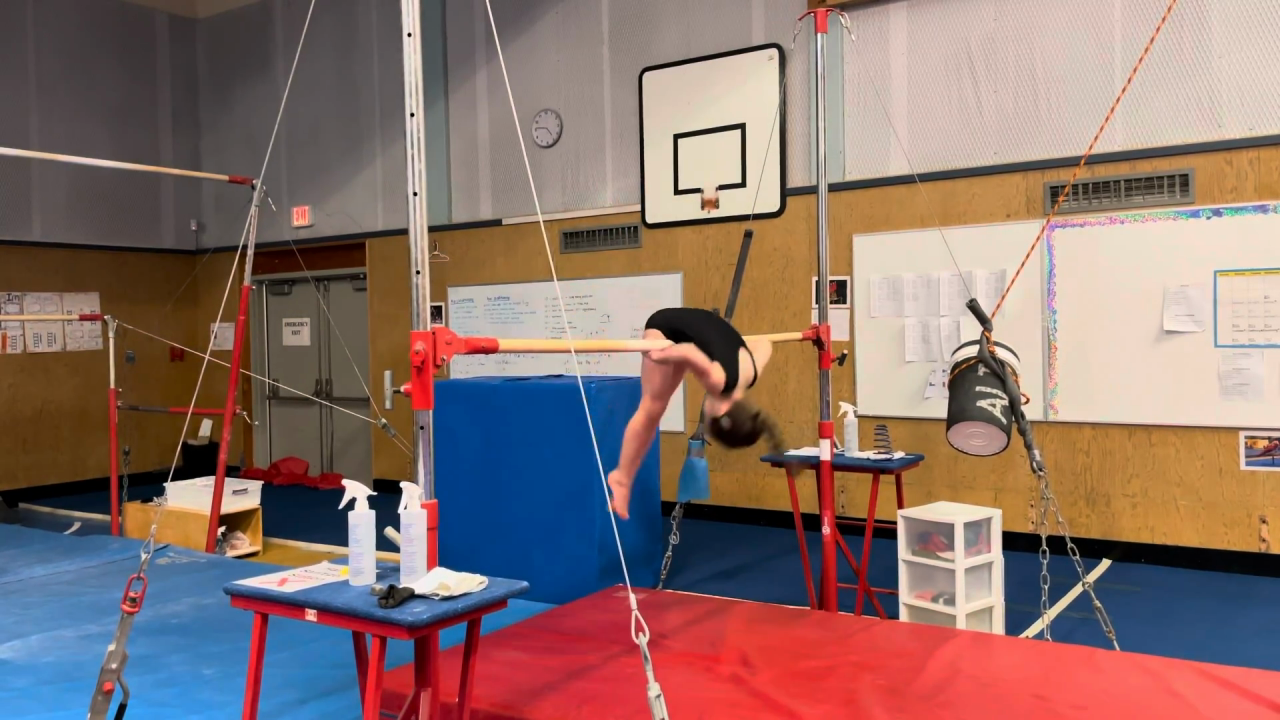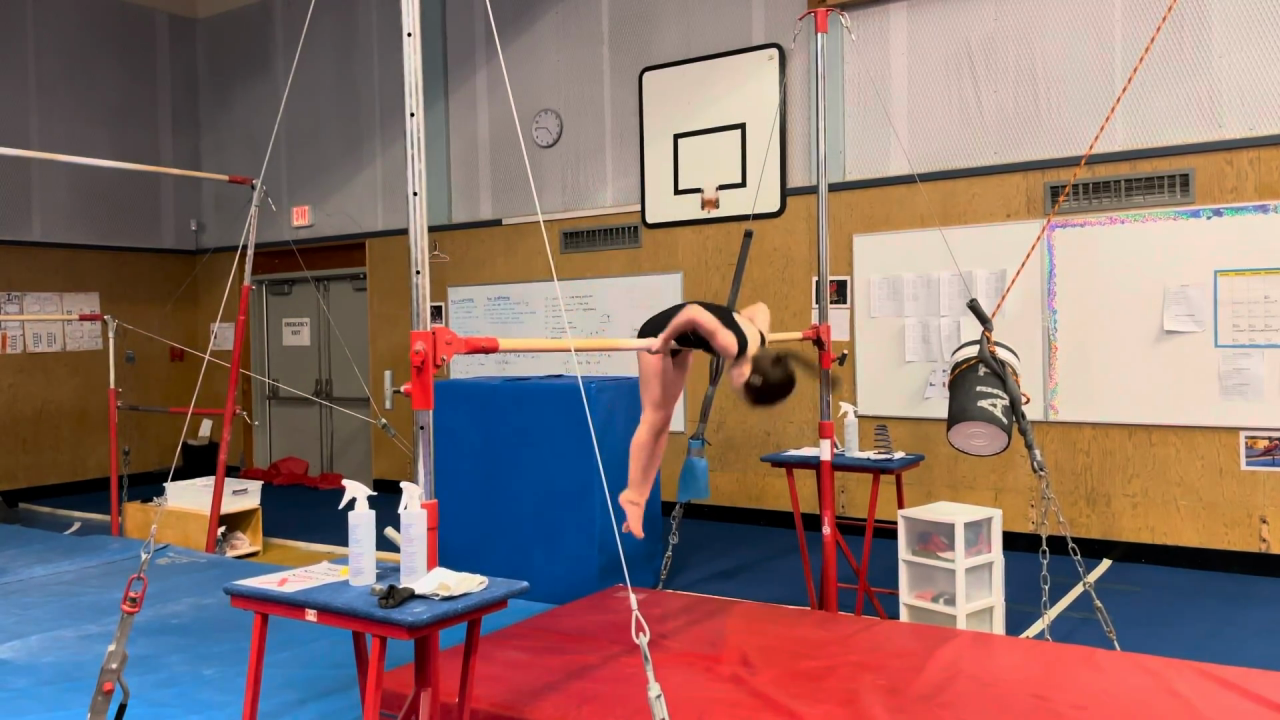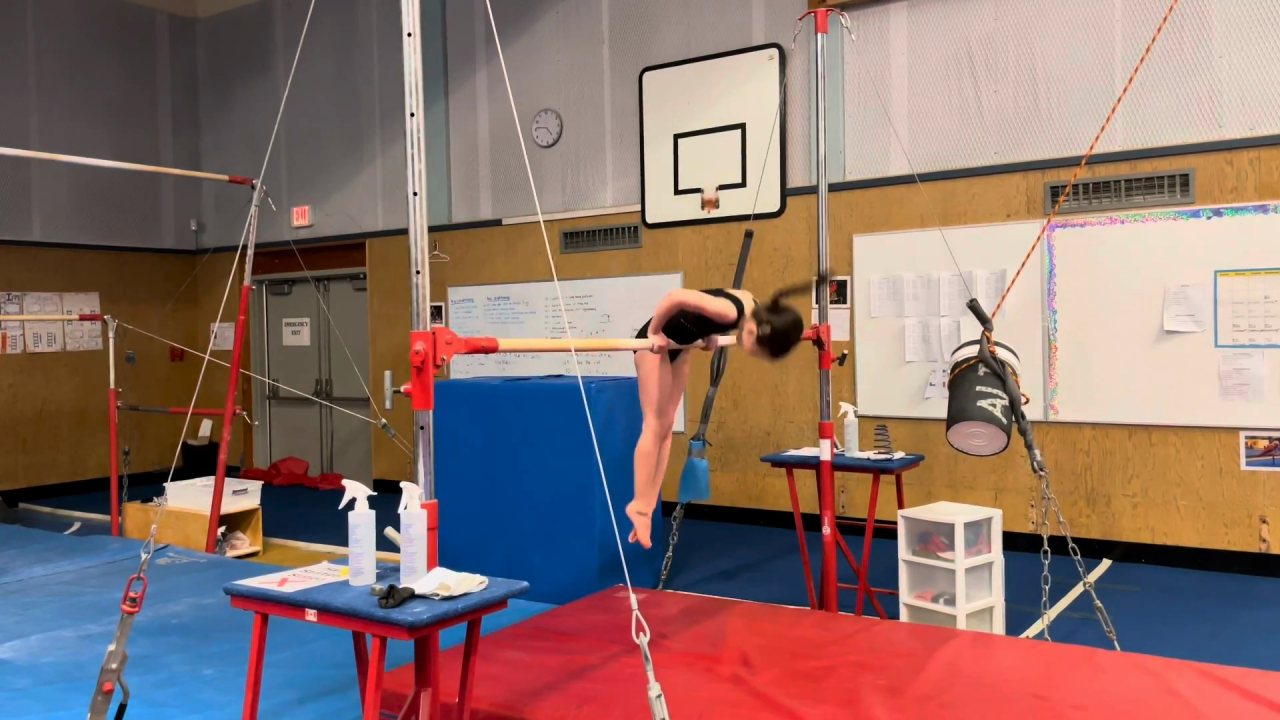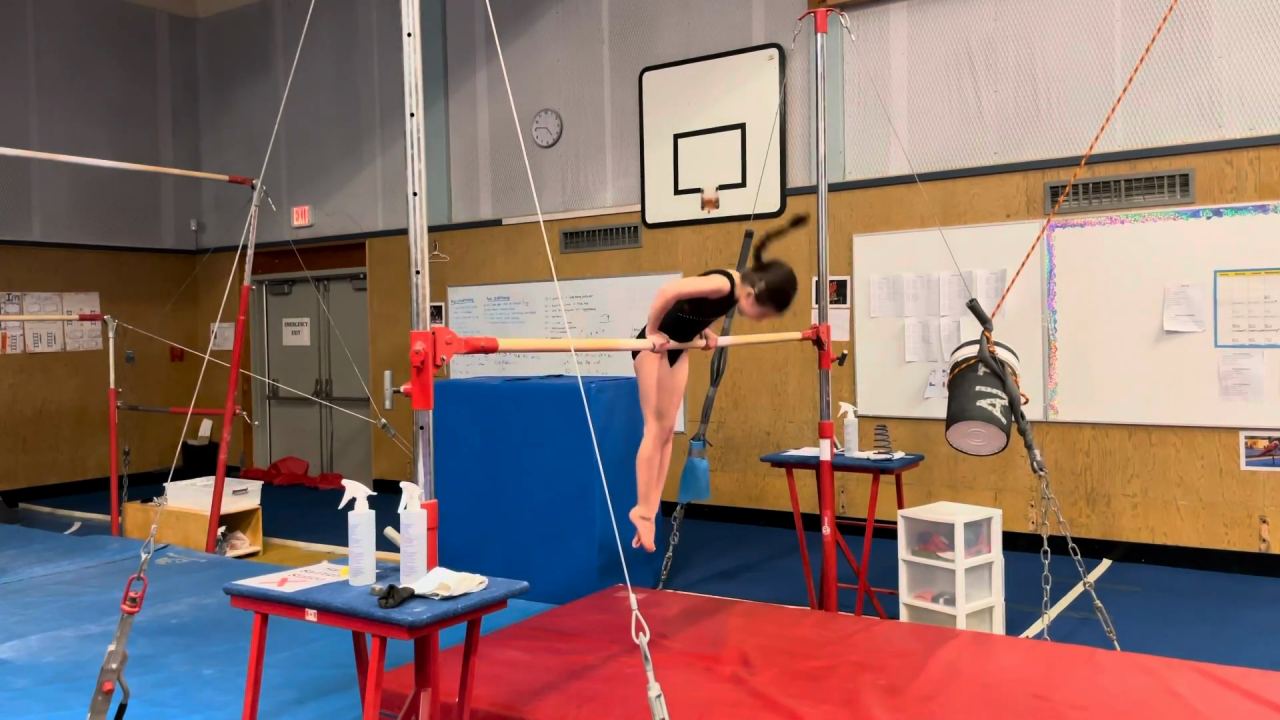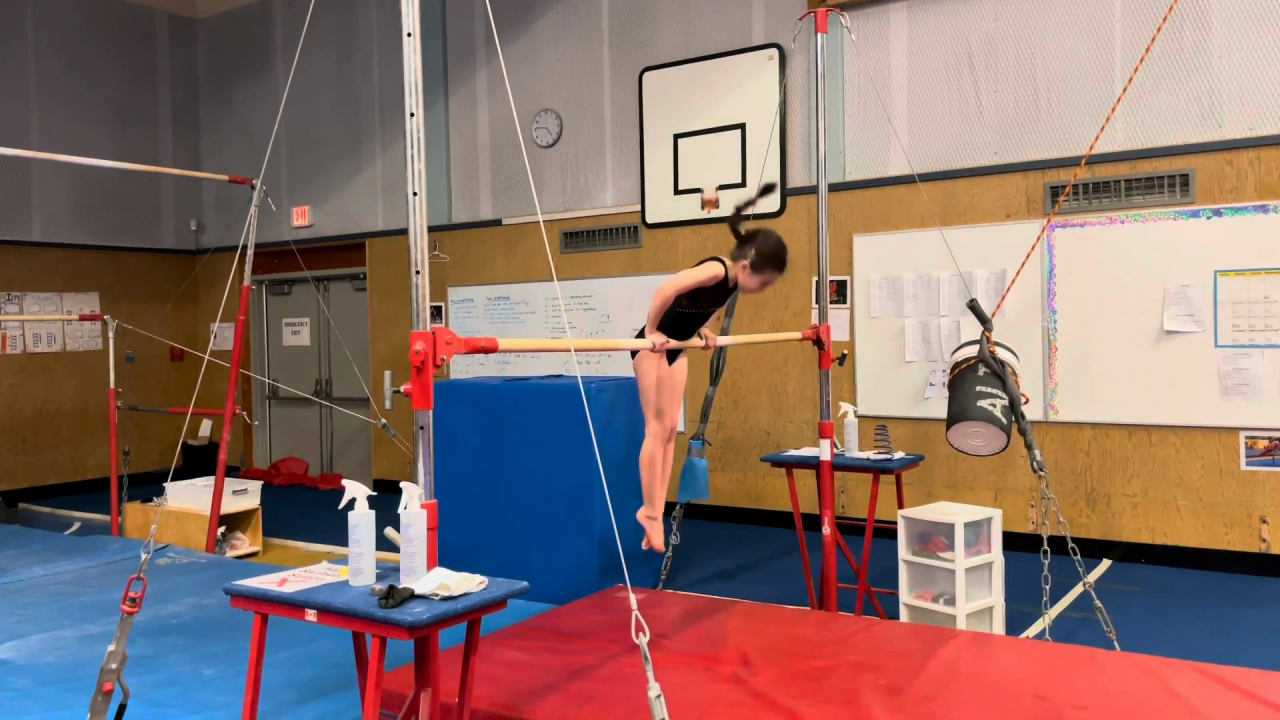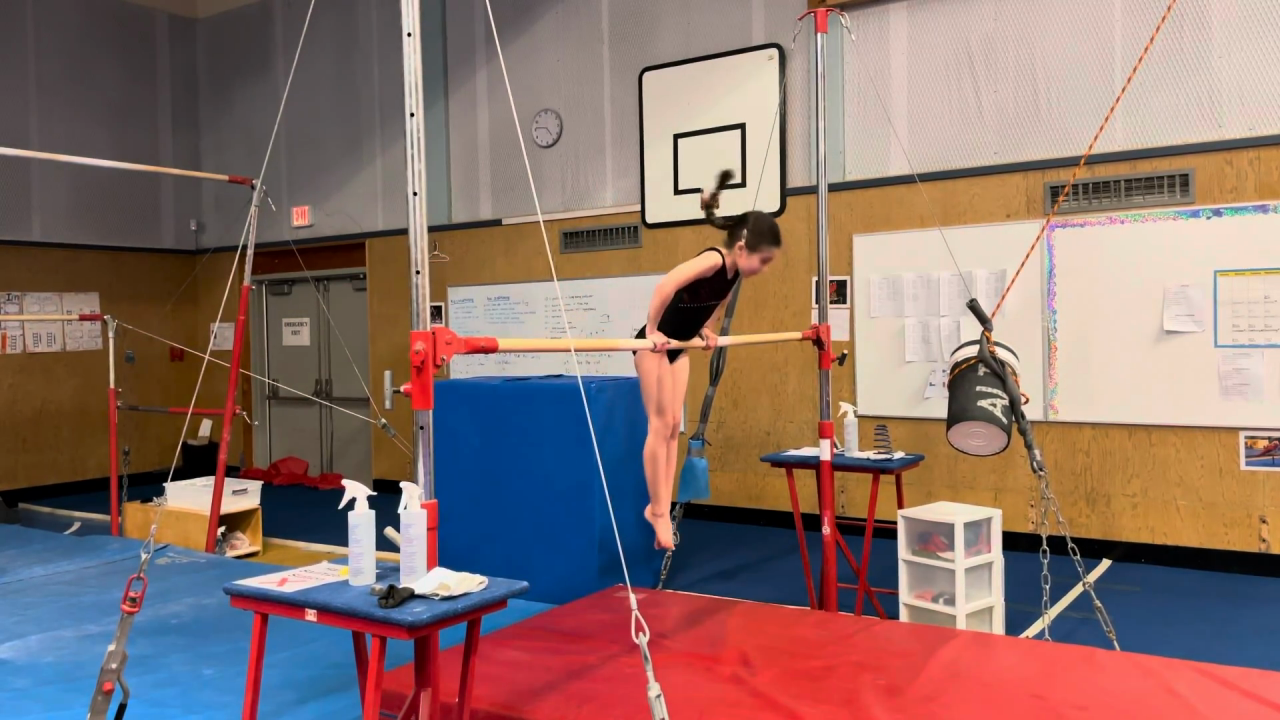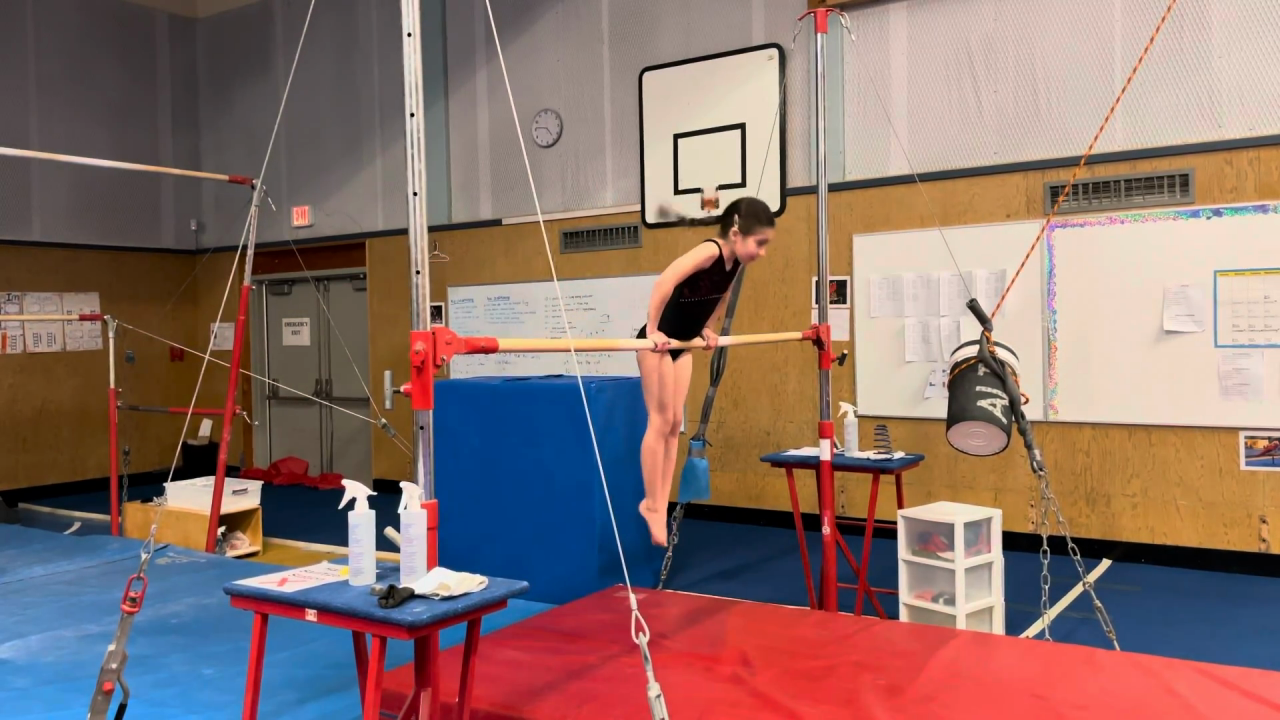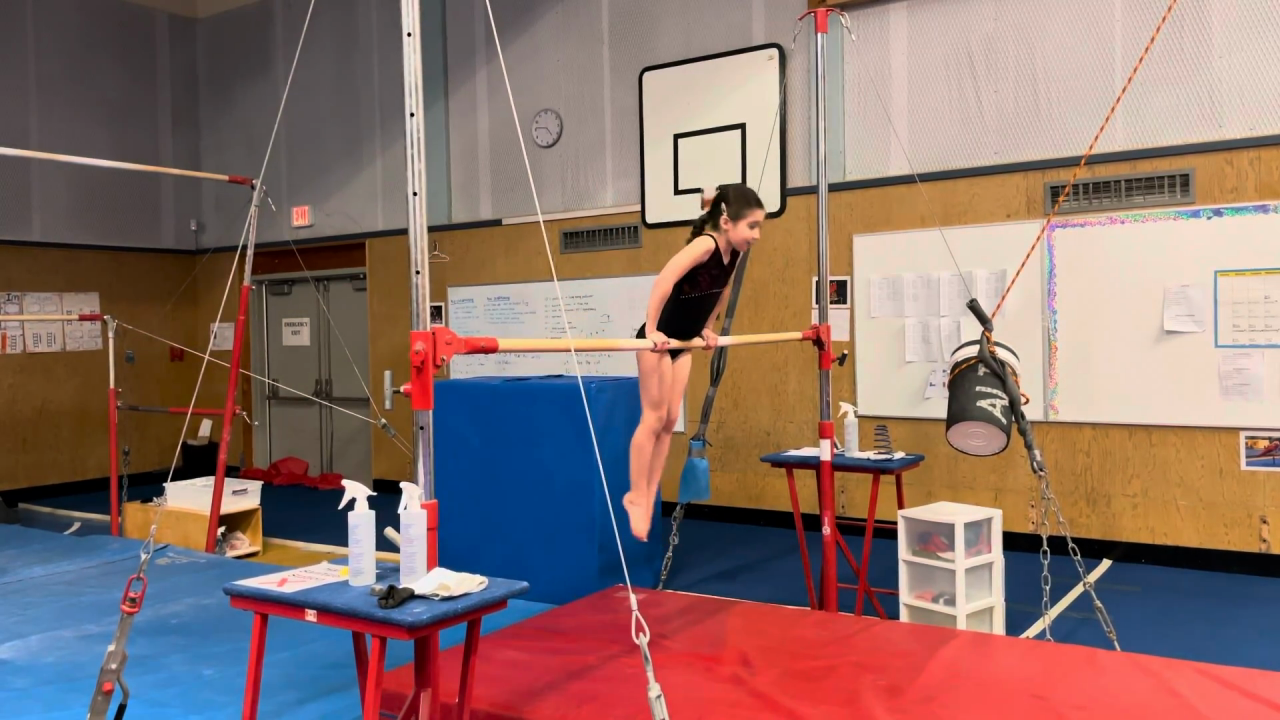
dt=0.1s
person 1, frame 1
right shoulder: (720, 381)
right wrist: (662, 355)
left hip: (693, 328)
right hip: (665, 326)
left knee: (656, 409)
right knee: (652, 407)
right ankle: (622, 479)
person 1, frame 2
left shoulder: (759, 339)
right shoulder: (732, 348)
left elbow: (761, 309)
right elbow: (693, 312)
right wrist: (663, 340)
left hip: (677, 342)
right hip: (659, 331)
left knee: (664, 420)
right knee: (655, 418)
left ankle: (640, 496)
right ankle: (633, 496)
person 1, frame 3
left shoulder: (764, 316)
right shoulder: (730, 312)
right elbow: (676, 296)
right wrist: (654, 334)
left hip: (679, 340)
right hip: (659, 336)
left knee: (665, 427)
right knee: (656, 423)
left ankle: (646, 506)
right ankle: (640, 505)
person 1, frame 4
left shoulder: (742, 286)
right shoulder: (723, 285)
right elbow: (668, 291)
right wrist: (652, 335)
left hip: (677, 348)
right hip: (655, 347)
left knee: (667, 431)
right knee: (657, 430)
left ankle: (651, 509)
right ankle: (643, 511)
person 1, frame 5
left shoulder: (733, 275)
right shoulder: (717, 270)
right elbow: (665, 289)
left wrist: (705, 329)
right wrist: (651, 334)
left hip: (676, 348)
right hip: (653, 345)
left knee: (669, 429)
right knee: (658, 428)
left ankle: (656, 510)
right ankle: (650, 511)
person 1, frame 6
left shoulder: (733, 266)
right shoulder: (713, 260)
right elbow: (666, 286)
left wrist: (705, 330)
right wrist: (651, 334)
left hip: (679, 344)
right hip: (656, 345)
left knee: (673, 428)
right knee: (661, 426)
left ankle: (662, 507)
right ankle: (658, 508)
person 1, frame 7
left shoulder: (735, 259)
right shoulder: (710, 250)
right elbow: (665, 281)
left wrist: (707, 329)
right wrist: (653, 330)
left hip: (682, 344)
right hip: (658, 342)
left knee: (674, 424)
right knee: (661, 421)
left ankle: (661, 505)
right ankle: (652, 503)
person 1, frame 8
left shoulder: (733, 251)
right shoulder: (706, 244)
right elbow: (665, 280)
left wrist: (706, 329)
right wrist: (651, 330)
left hip: (684, 342)
right hip: (660, 339)
left knee: (669, 420)
right knee: (655, 418)
left ankle: (647, 498)
right ankle: (636, 495)
